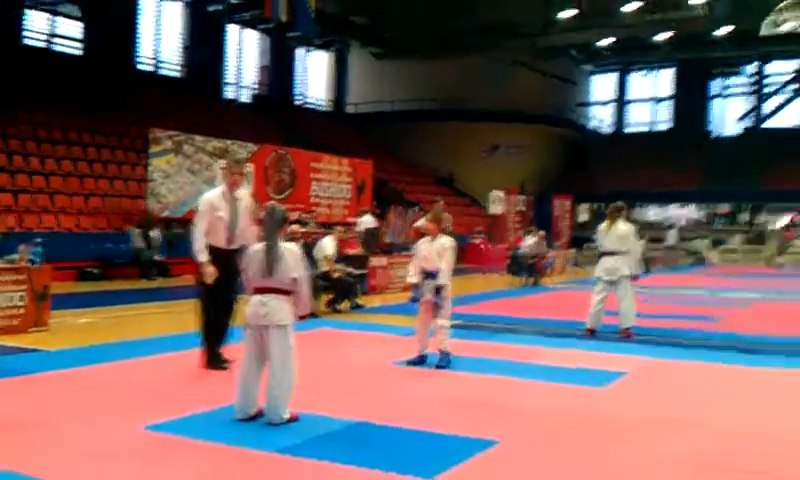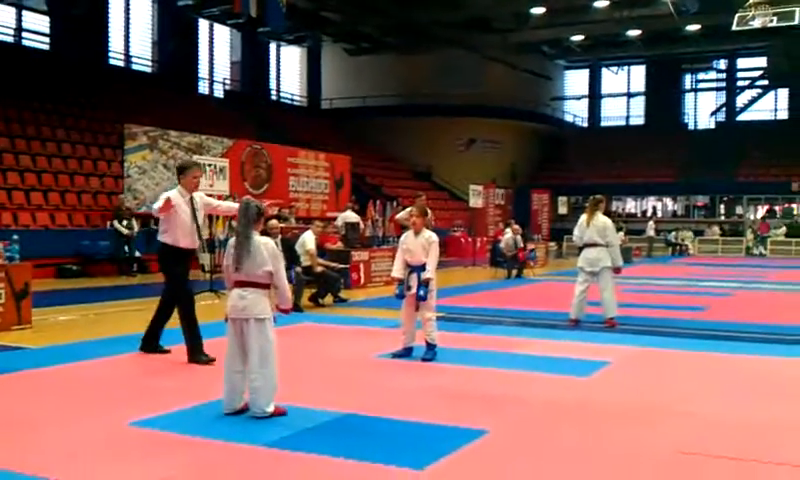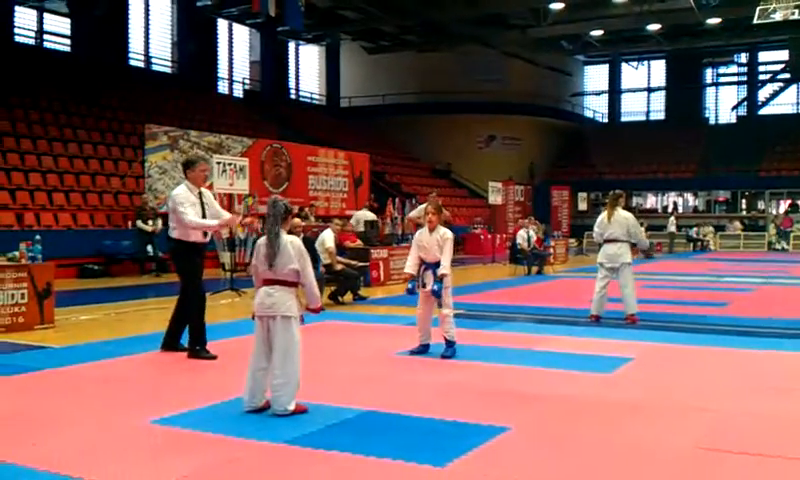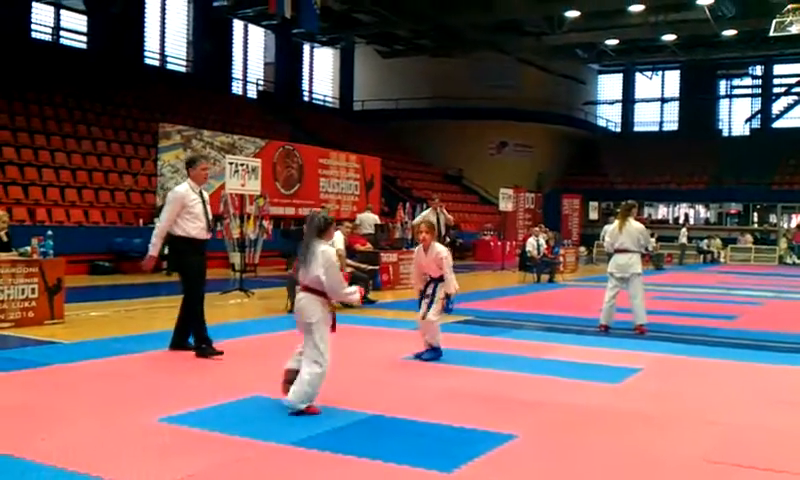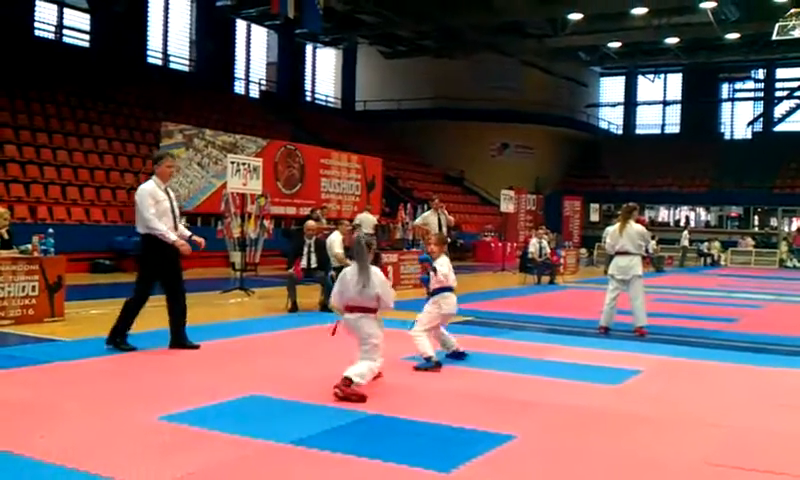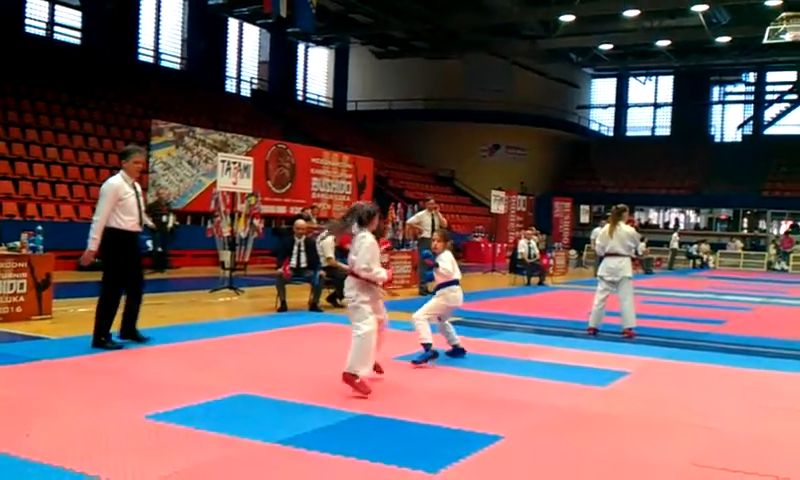
dt=0.5s
person 1, frame 1
left shoulder: (245, 200)
right shoulder: (210, 198)
left elbow: (248, 228)
right elbow: (199, 232)
right wrist: (203, 262)
left hip: (231, 255)
right hip: (211, 256)
left knee: (227, 304)
right knee: (212, 304)
left ankle: (214, 348)
right ankle: (212, 354)
person 1, frame 2
left shoulder: (199, 199)
right shoulder: (170, 197)
left elbow: (222, 207)
right elbow: (157, 210)
right wrist: (162, 209)
left hip: (186, 255)
right hip: (171, 254)
left knee: (170, 299)
right knee: (186, 299)
left ankle: (150, 342)
right ankle: (195, 351)
person 1, frame 3
left shoulder: (206, 195)
right shoulder: (179, 194)
left elbow: (221, 215)
right elbow: (188, 222)
left wrist: (237, 220)
right wrist: (219, 223)
left hip: (196, 249)
right hip: (183, 249)
left knee: (188, 296)
right knee: (196, 296)
left ankle: (171, 341)
right ankle: (197, 346)
person 1, frame 4
left shoulder: (203, 194)
right shoulder: (180, 193)
right elbow: (163, 224)
right wrist: (153, 253)
left hip: (198, 248)
right hip: (184, 247)
left knee: (194, 295)
right knee: (195, 295)
left ankle: (180, 339)
right ankle: (202, 343)
person 1, frame 5
left shoulder: (168, 192)
right shoulder: (147, 190)
right elbow: (151, 221)
left wrist: (190, 236)
right wrist: (175, 240)
left hip: (167, 247)
right hip: (153, 246)
left knee: (177, 292)
right knee: (142, 294)
left ankle: (178, 338)
right ankle: (117, 336)
person 1, frame 6
left shoulder: (135, 186)
right shoulder: (113, 185)
right elbow: (100, 217)
right wrist: (92, 247)
left hip: (132, 240)
right hip: (116, 239)
left knee: (136, 286)
right knee: (112, 289)
left ankle: (129, 329)
right ankle: (101, 336)
person 2, frame 1
left shoulder: (254, 251)
right shoulder: (291, 251)
left elbow: (248, 283)
right elbow: (301, 285)
right wrist: (303, 309)
left hip: (256, 308)
right hip: (279, 310)
left knee: (252, 361)
right knee: (280, 362)
left ankle: (245, 408)
right ankle: (278, 412)
person 2, frame 2
left shoulder: (232, 244)
right shoulder: (267, 245)
left elbow: (228, 277)
right elbow: (279, 277)
right wrist: (285, 304)
left hip: (236, 302)
right hip: (258, 303)
left knee: (235, 356)
right knee: (261, 356)
left ankle: (233, 402)
right ankle: (262, 406)
person 2, frame 3
left shoulder: (261, 242)
right shoulder: (294, 243)
left elbow: (256, 276)
right elbow: (307, 276)
right wrist: (315, 303)
left hip: (263, 300)
right hip: (284, 302)
left knee: (261, 353)
right knee: (285, 355)
left ankle: (254, 400)
right ankle: (283, 403)
person 2, frame 4
left shoulder: (308, 249)
right shoulder: (327, 252)
right elbow: (336, 288)
left wrist: (347, 287)
right wrist: (356, 293)
left hip: (303, 300)
right hip: (316, 306)
left knee: (310, 349)
right knee: (317, 358)
left ankle: (293, 370)
right ankle: (299, 401)
person 2, frame 5
left shoulder: (346, 272)
right shoulder: (376, 273)
left elbow: (335, 302)
right elbow: (388, 302)
right wrist: (376, 304)
left hip: (349, 318)
right hip: (367, 320)
left knee: (369, 351)
right knee: (372, 360)
left ankle: (367, 373)
right ankle: (345, 385)
person 2, frame 6
left shoulder: (361, 235)
right shoulder: (367, 239)
right elbow: (364, 268)
left wrist: (378, 249)
right wrist: (384, 275)
left hip: (366, 287)
right hip: (360, 288)
left knee: (380, 321)
right knee: (365, 329)
left ankle: (369, 360)
right ankle: (352, 373)
person 3, frame 1
left shoulder: (447, 243)
right shoulder: (422, 243)
left elbow: (446, 268)
right elbow: (416, 265)
left wrist: (439, 288)
right wrist: (415, 286)
left hip: (439, 285)
right hip: (425, 284)
left knee: (441, 320)
right knee: (422, 321)
left ankle: (445, 354)
right ankle: (422, 354)
person 3, frame 2
left shoulder: (431, 237)
right shoulder: (405, 237)
left elbow: (432, 261)
right elbow: (400, 259)
left wrist: (425, 282)
right wrist: (399, 281)
left hip: (424, 277)
right hip: (410, 277)
left knee: (427, 314)
right knee: (407, 314)
left ankle: (431, 347)
right ankle: (407, 346)
person 3, frame 3
left shoulder: (446, 234)
right shoulder: (419, 235)
left elbow: (446, 258)
right elbow: (413, 256)
left wrist: (439, 279)
right wrist: (411, 277)
left hip: (440, 275)
right hip: (425, 274)
left knee: (445, 310)
right knee: (423, 311)
left ankle: (450, 344)
right ankle: (424, 343)
person 3, frame 4
left shoulder: (441, 251)
right shoulder: (418, 251)
left elbow: (448, 274)
right elbow: (417, 273)
left wrist: (448, 296)
right wrist: (419, 291)
left hip: (443, 286)
right hip: (430, 285)
left knee: (432, 318)
right knee: (422, 318)
left ankle: (435, 349)
right ankle: (429, 347)
person 3, frame 5
left shoulder: (442, 261)
right shoulder: (440, 260)
left elbow: (445, 277)
left wrist: (431, 267)
right wrist: (429, 280)
left hip: (441, 301)
right hip: (445, 299)
left knee: (418, 331)
right knee: (435, 327)
left ankle: (431, 360)
right ankle: (456, 350)
person 3, frame 6
left shoulder: (445, 256)
right shoulder: (444, 256)
left elbow: (448, 272)
left wrist: (434, 264)
right wrist: (434, 276)
left hip: (447, 294)
right hip: (451, 293)
left knee: (419, 317)
right knee: (442, 319)
left ankle: (429, 350)
right ankle: (457, 348)
person 4, frame 1
left shoulder: (603, 227)
right shoulder: (627, 228)
right elbow: (632, 251)
right wrist: (634, 270)
left hip: (605, 263)
right hip: (620, 264)
left knee: (598, 296)
right knee: (624, 297)
left ankle: (591, 326)
right ankle: (625, 328)
person 4, frame 2
left shoulder: (582, 219)
right shoulder: (606, 221)
left elbow: (577, 239)
right elbow: (613, 243)
right wrist: (617, 263)
left hip: (586, 255)
right hip: (601, 255)
left knee: (581, 286)
right knee: (607, 288)
left ankle: (574, 317)
right ankle: (610, 318)
person 4, frame 3
left shoulder: (603, 216)
right shoulder: (627, 216)
left elbow: (597, 236)
right elbow: (638, 236)
right wrist: (645, 246)
left hip: (606, 251)
right hip: (622, 251)
left knee: (601, 283)
right knee: (627, 284)
left ankle: (595, 313)
right ankle: (631, 314)
person 4, frame 4
left shoulder: (615, 226)
right shoulder: (639, 227)
left elbow: (608, 245)
right elbow: (646, 243)
left hip: (617, 260)
right hip: (632, 261)
left knee: (611, 292)
right knee: (636, 294)
left ankle: (604, 323)
right ankle: (639, 324)
person 4, frame 5
left shoulder: (616, 228)
right shoulder: (639, 229)
left elbow: (609, 247)
right elbow: (647, 242)
left hip: (618, 262)
right hip: (633, 263)
left knee: (612, 294)
right knee: (637, 296)
left ankle: (604, 324)
right ankle: (639, 326)
person 4, frame 6
left shoulder: (606, 229)
right shoulder: (629, 231)
left elbow: (598, 248)
right elbow: (636, 245)
left hip: (608, 263)
right hip: (623, 264)
left knee: (600, 296)
right knee: (626, 297)
left ankle: (592, 326)
right ankle: (628, 328)
